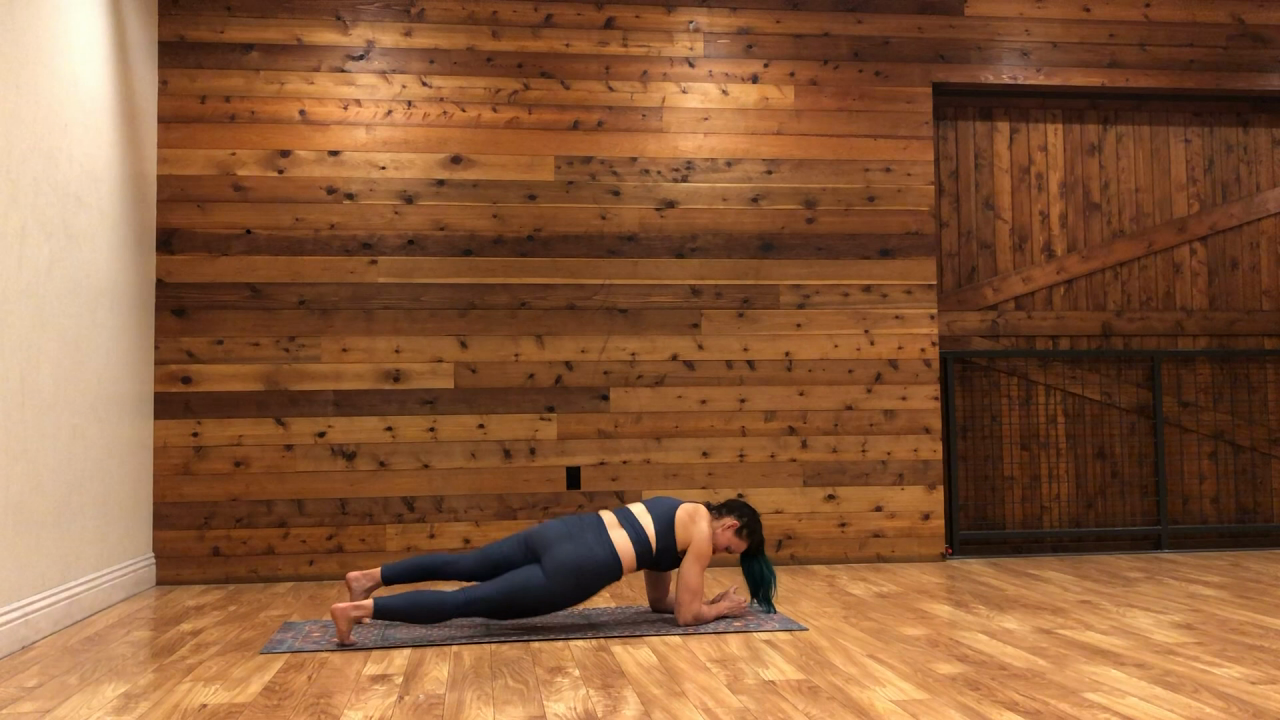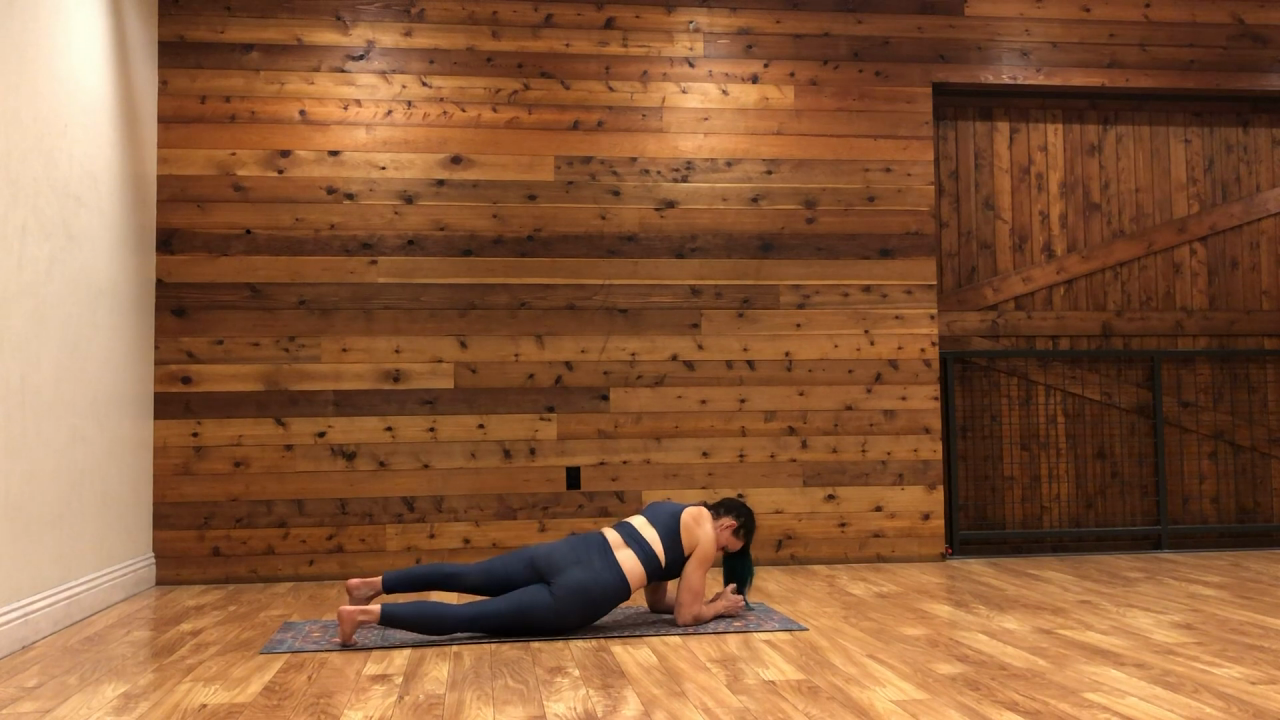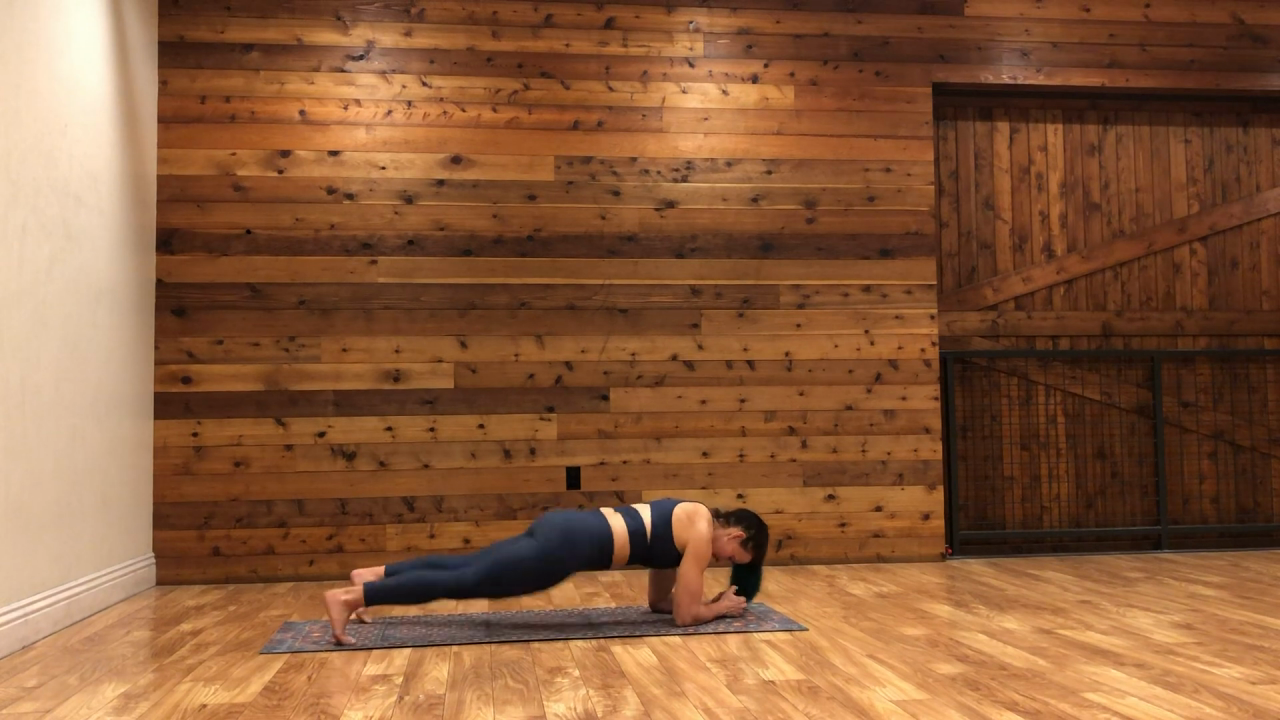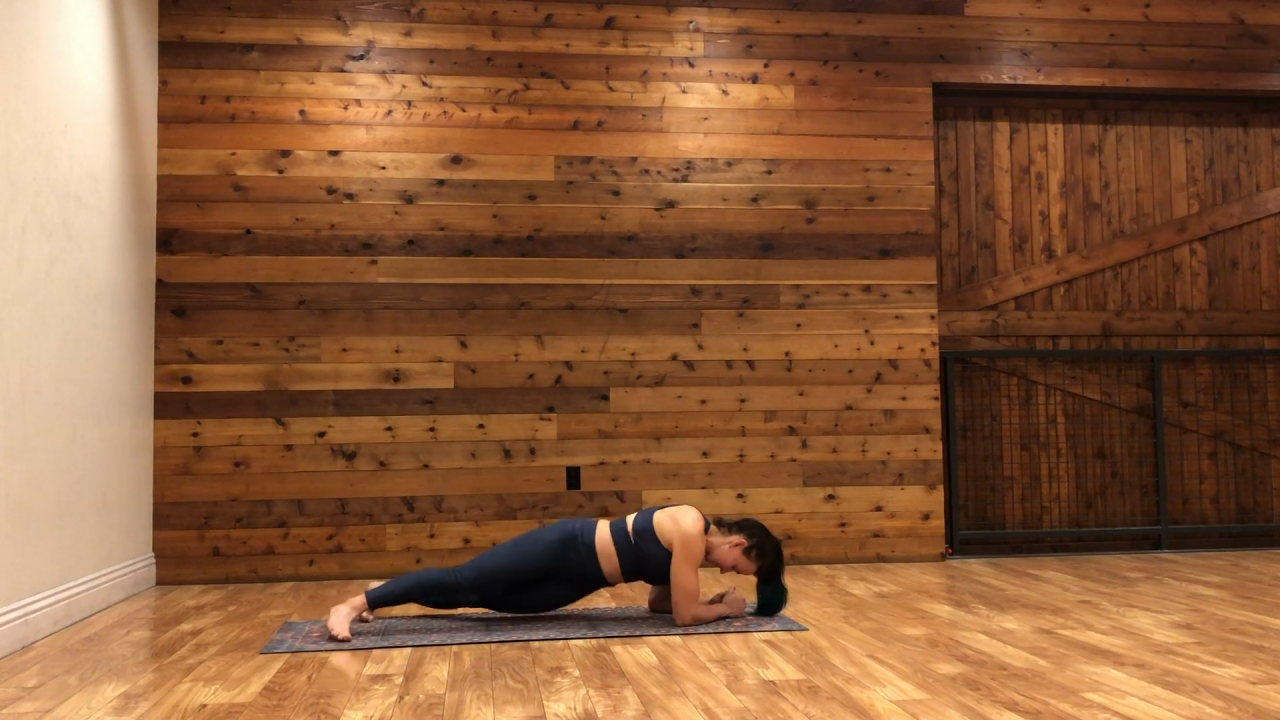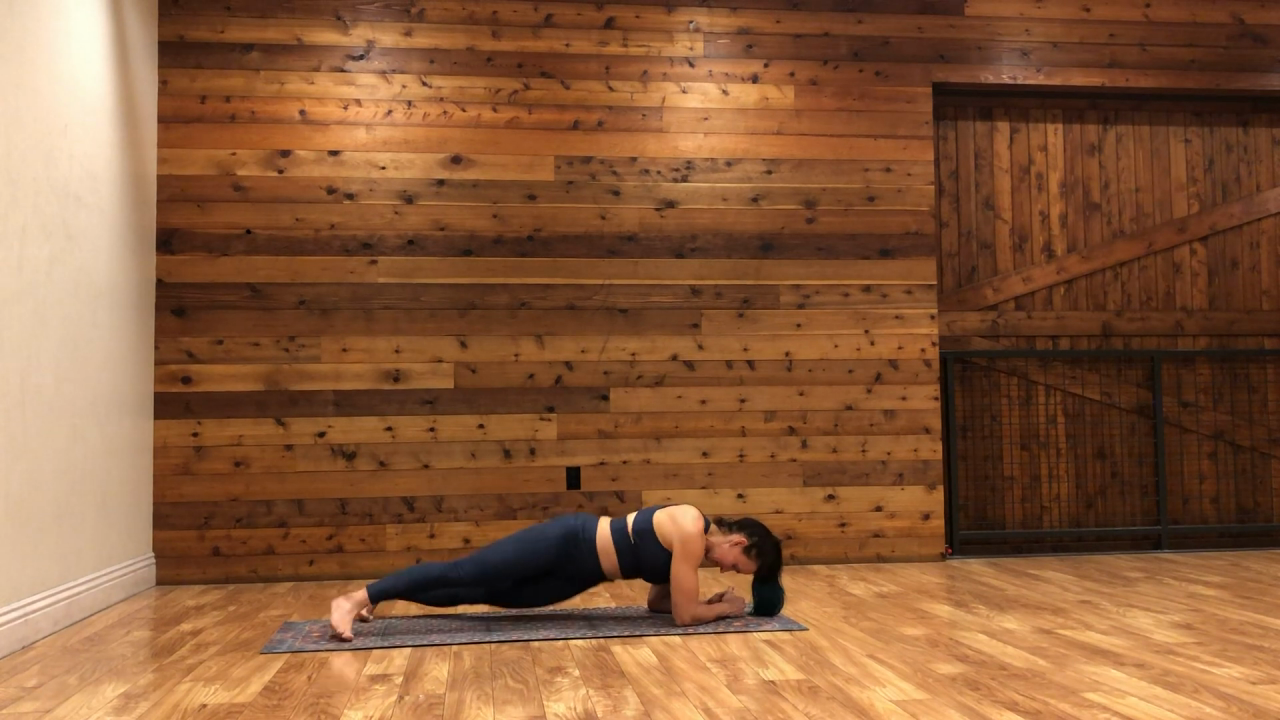
dt=0.3s
person 1, frame 1
left shoulder: (679, 512)
right shoulder: (702, 530)
left elbow: (659, 600)
right elbow: (686, 614)
left wrist: (705, 600)
right wrist: (722, 607)
left hip: (562, 531)
right hip: (577, 569)
left knee: (464, 566)
right knee: (464, 602)
left ankle: (369, 577)
right ankle: (361, 608)
person 1, frame 2
left shoulder: (672, 513)
right shoulder: (704, 531)
left elbow: (656, 598)
right elbow: (685, 615)
left wrist: (704, 600)
right wrist: (720, 607)
left hip: (566, 552)
right hip: (582, 591)
left knee: (466, 577)
right knee: (467, 617)
left ankle: (369, 584)
right ankle: (365, 614)
person 1, frame 3
left shoulder: (686, 523)
right shoulder: (701, 533)
left elbow: (659, 601)
right elbow: (684, 615)
left wrist: (708, 601)
right wrist: (721, 607)
left hip: (567, 526)
right hip: (570, 544)
left knee: (463, 567)
right knee: (462, 582)
left ankle: (373, 575)
right ankle: (348, 597)
person 1, frame 4
left shoulder: (691, 536)
right shoulder: (689, 532)
left elbow: (660, 602)
right elbow: (684, 615)
left wrist: (710, 601)
right wrist: (724, 609)
left hip: (578, 575)
right hip: (564, 547)
left knee: (479, 598)
right knee: (462, 581)
left ankle: (381, 595)
right ankle: (358, 601)
person 1, frame 5
left shoulder: (692, 537)
right shoulder: (690, 533)
left elbow: (659, 601)
right elbow: (684, 615)
left wrist: (710, 601)
right wrist: (724, 608)
left hip: (575, 570)
right hip: (565, 542)
left knee: (481, 592)
right knee: (459, 577)
left ankle: (375, 592)
right ankle: (353, 598)
